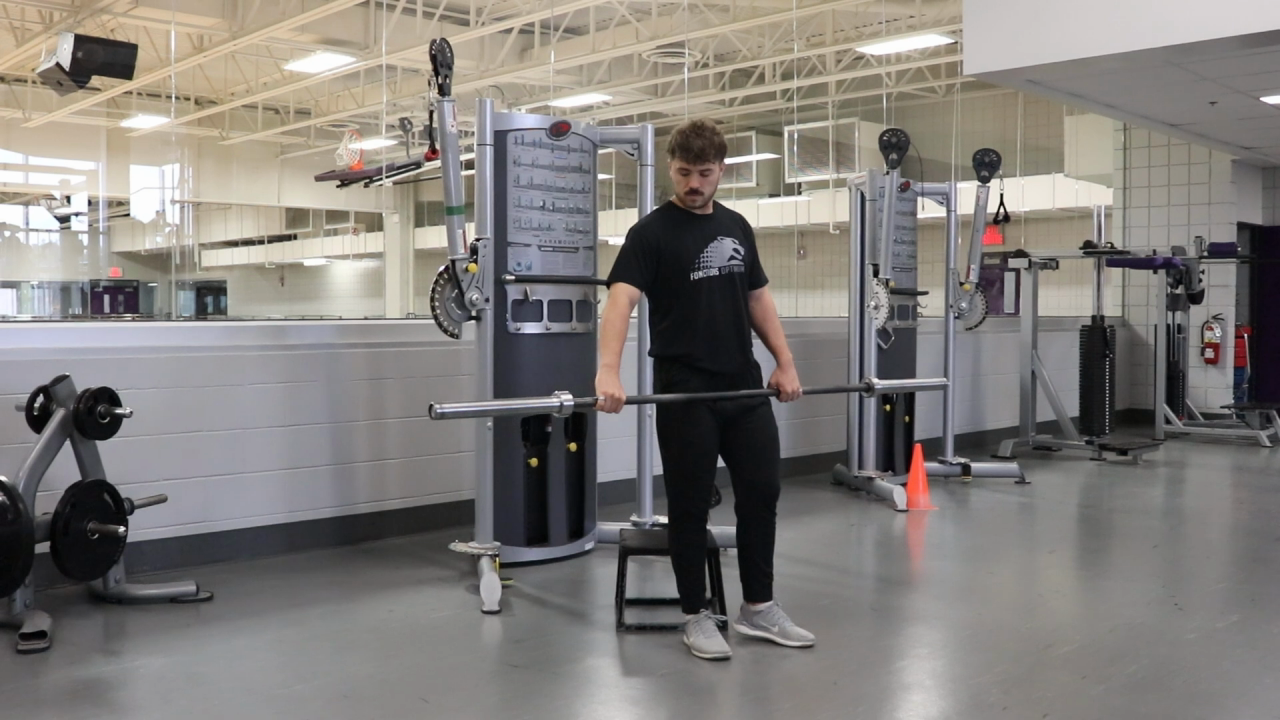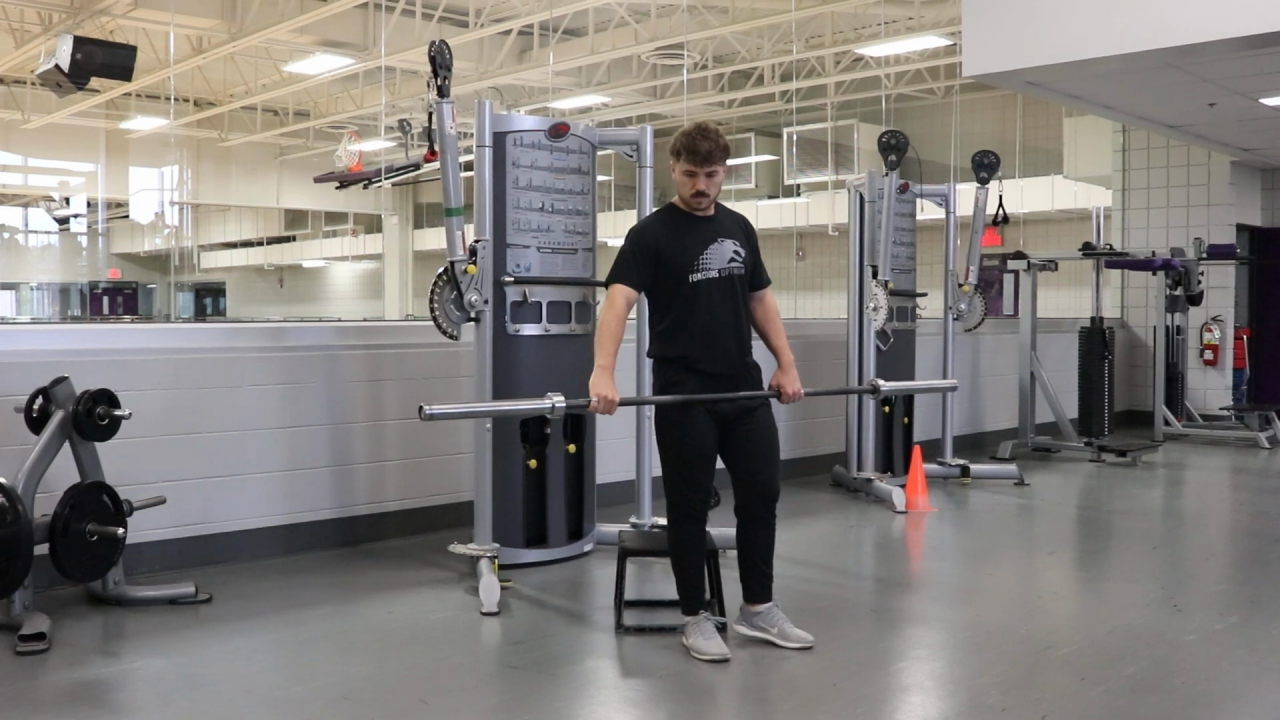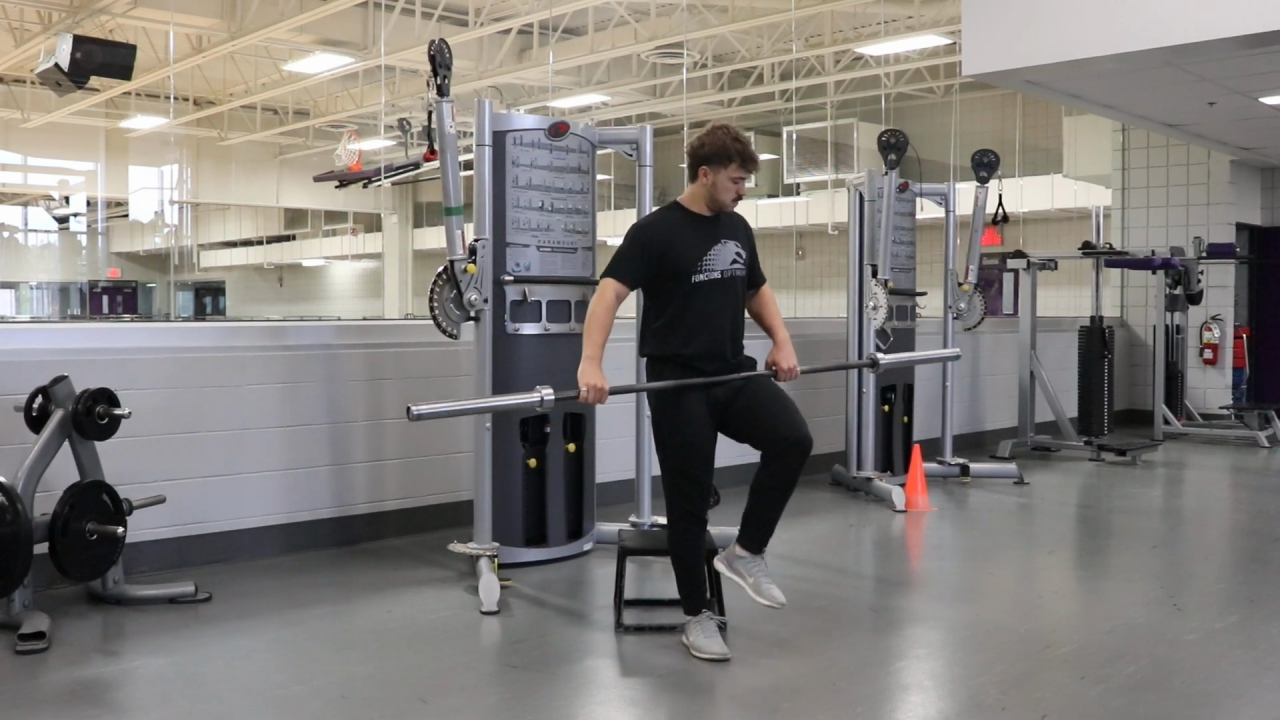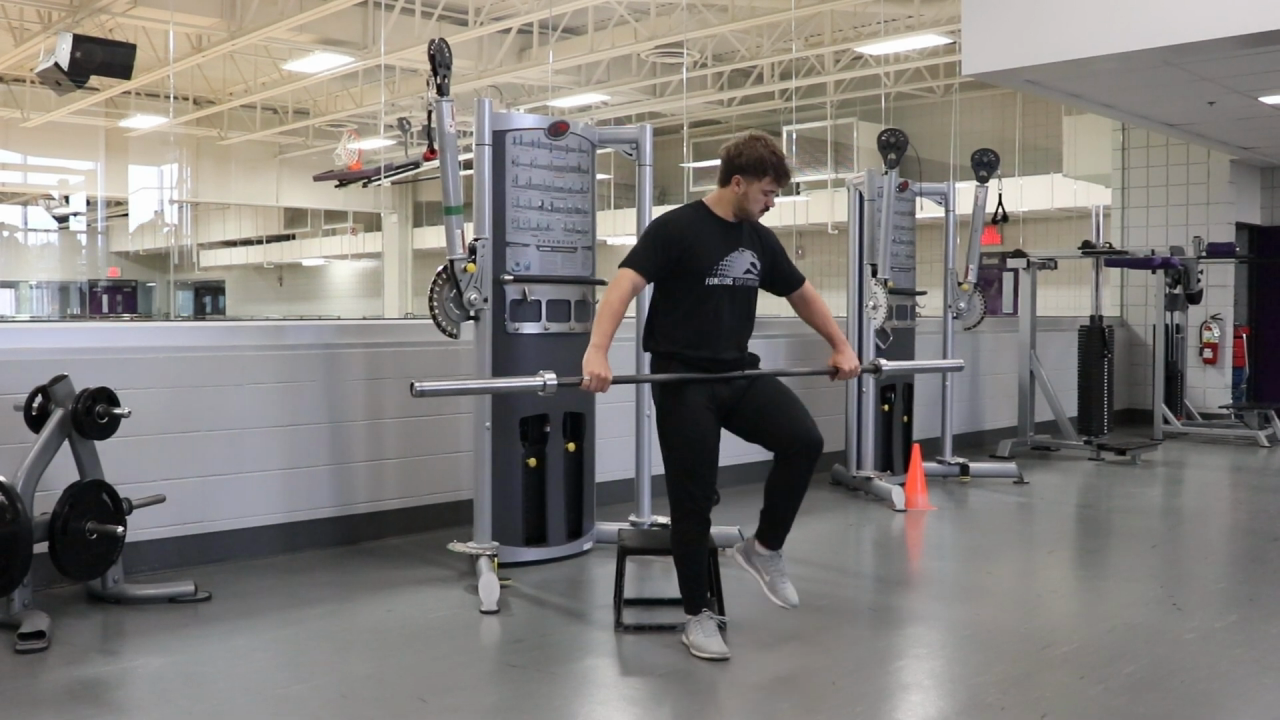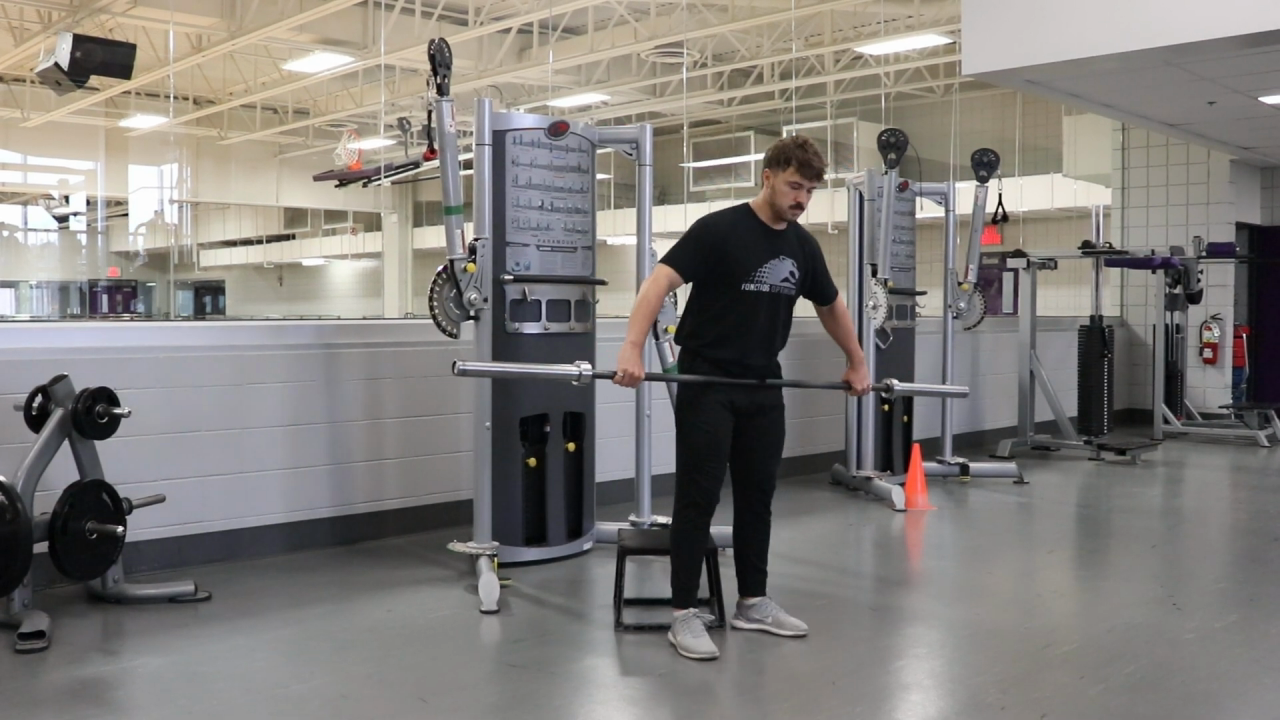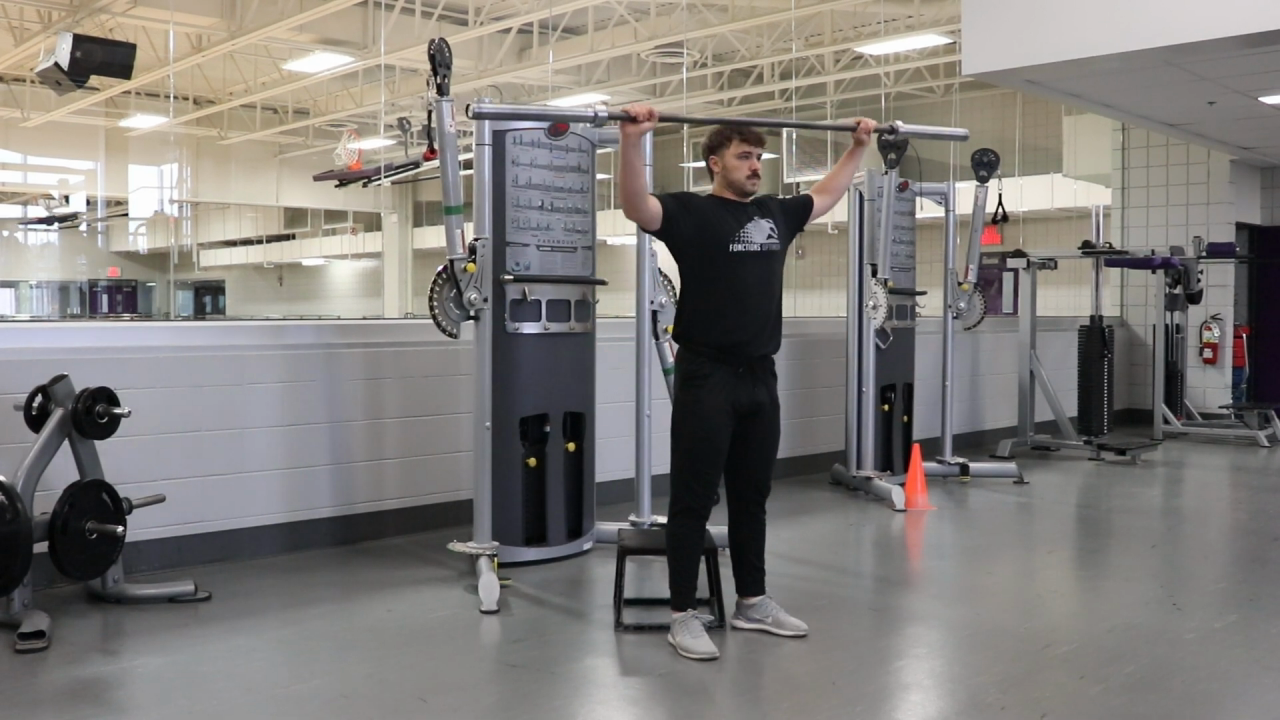
dt=0.7s
person 1, frame 1
left shoulder: (736, 227)
right shoulder: (652, 232)
left elbow: (758, 297)
right elbow: (621, 298)
left wrist: (785, 362)
right wrist: (609, 371)
left hip: (745, 387)
right hip: (686, 392)
left knee: (761, 493)
right knee: (691, 506)
left ankle: (758, 608)
right ankle: (697, 617)
person 1, frame 2
left shoulder: (739, 228)
right shoulder: (652, 233)
left elbow: (761, 298)
right elbow: (619, 299)
left wrist: (786, 363)
right wrist: (603, 372)
left hip: (744, 387)
right hip: (684, 393)
left knee: (761, 494)
right knee: (690, 506)
left ankle: (758, 608)
right ankle: (696, 617)
person 1, frame 3
left shoulder: (738, 228)
right shoulder: (656, 231)
left elbow: (757, 290)
right elbow: (609, 293)
left wrist: (782, 342)
right wrist: (591, 363)
left hip: (736, 374)
right hip: (679, 384)
left knee: (793, 439)
right knee: (689, 502)
left ankle: (746, 552)
right ankle: (697, 615)
person 1, frame 4
left shoulder: (760, 239)
right shoulder: (676, 229)
left elbow: (801, 293)
right elbow: (624, 284)
left wrist: (841, 346)
right wrist: (597, 351)
left hip: (741, 374)
right hip: (683, 381)
left knee: (803, 441)
right knee: (693, 501)
left ankle: (764, 547)
right ankle: (697, 615)
person 1, frame 5
left shoulder: (805, 247)
right shoulder: (719, 231)
left elbow: (831, 307)
right elbow: (660, 282)
left wrist: (856, 362)
right wrist: (633, 349)
left hip: (763, 385)
right hip: (706, 384)
left knee: (758, 495)
right knee: (698, 497)
left ankle: (753, 601)
right ankle: (684, 613)
person 1, frame 6
left shoulder: (774, 213)
right shoulder: (691, 212)
left elbow: (826, 195)
right elbow: (635, 206)
left wrist: (858, 146)
right wrist: (630, 138)
left hip: (760, 378)
right hip: (707, 379)
left knee: (752, 497)
right knee: (694, 500)
left ankle: (752, 601)
right ankle: (683, 615)
